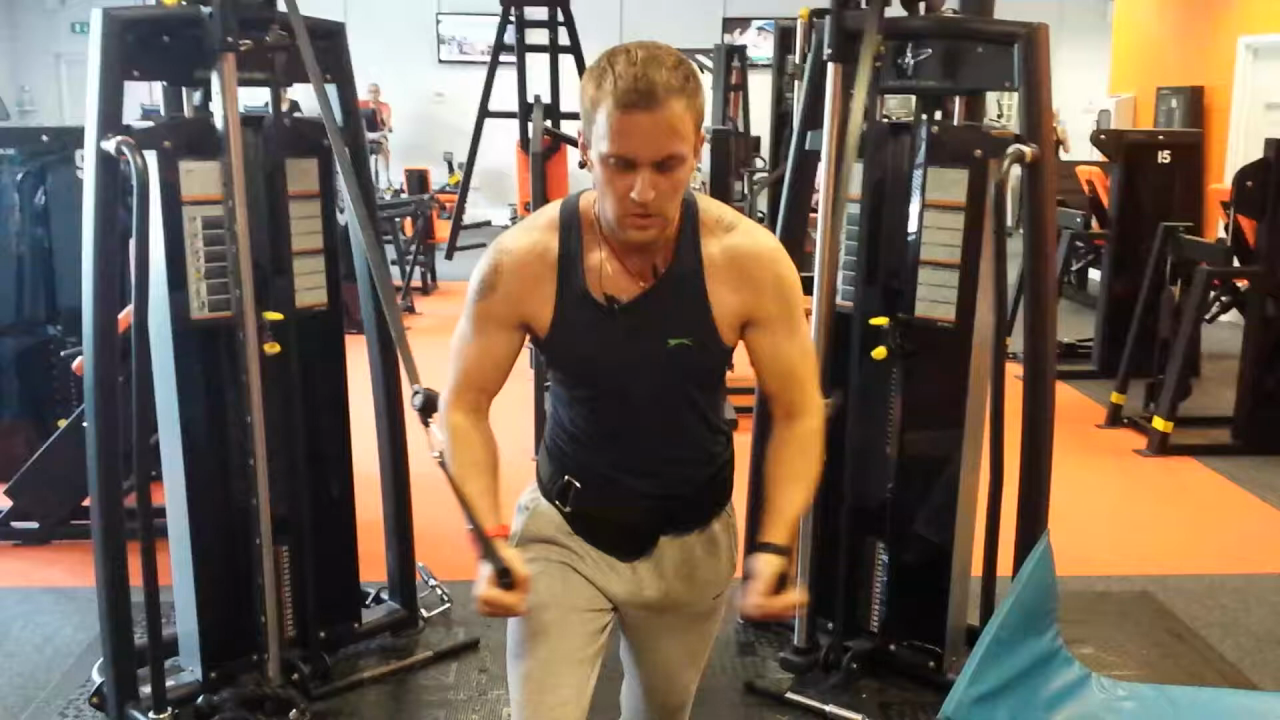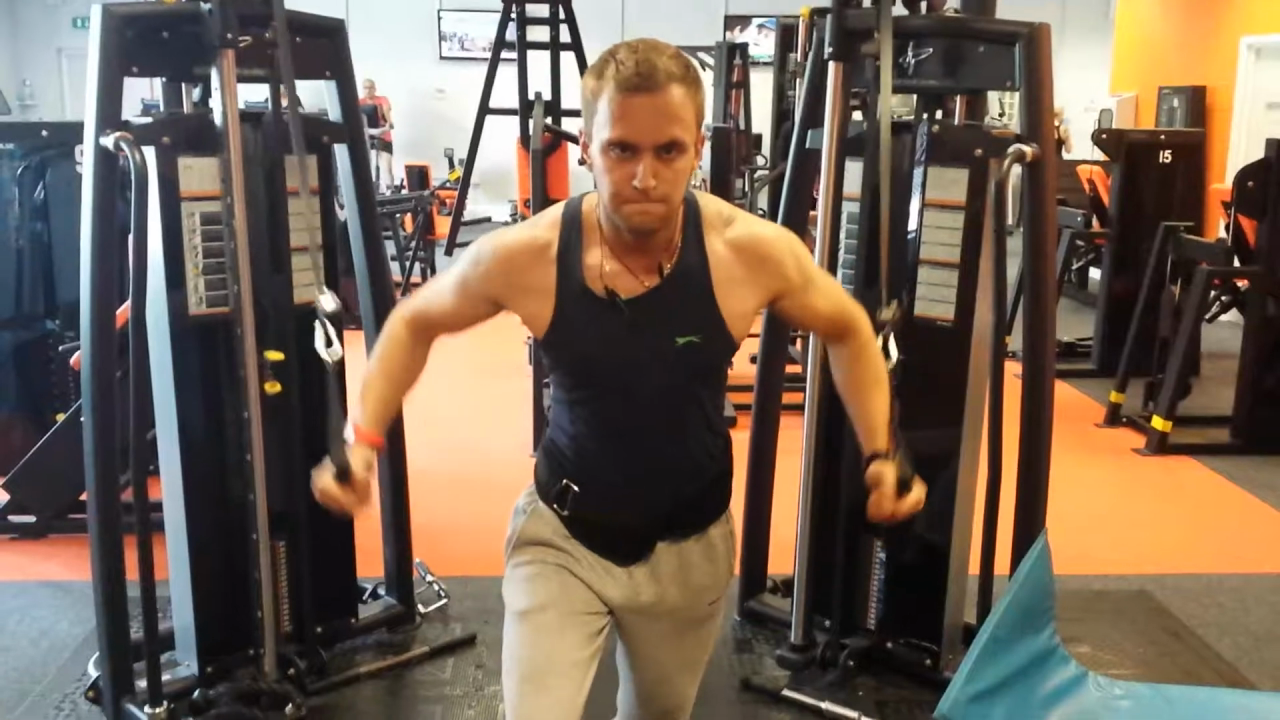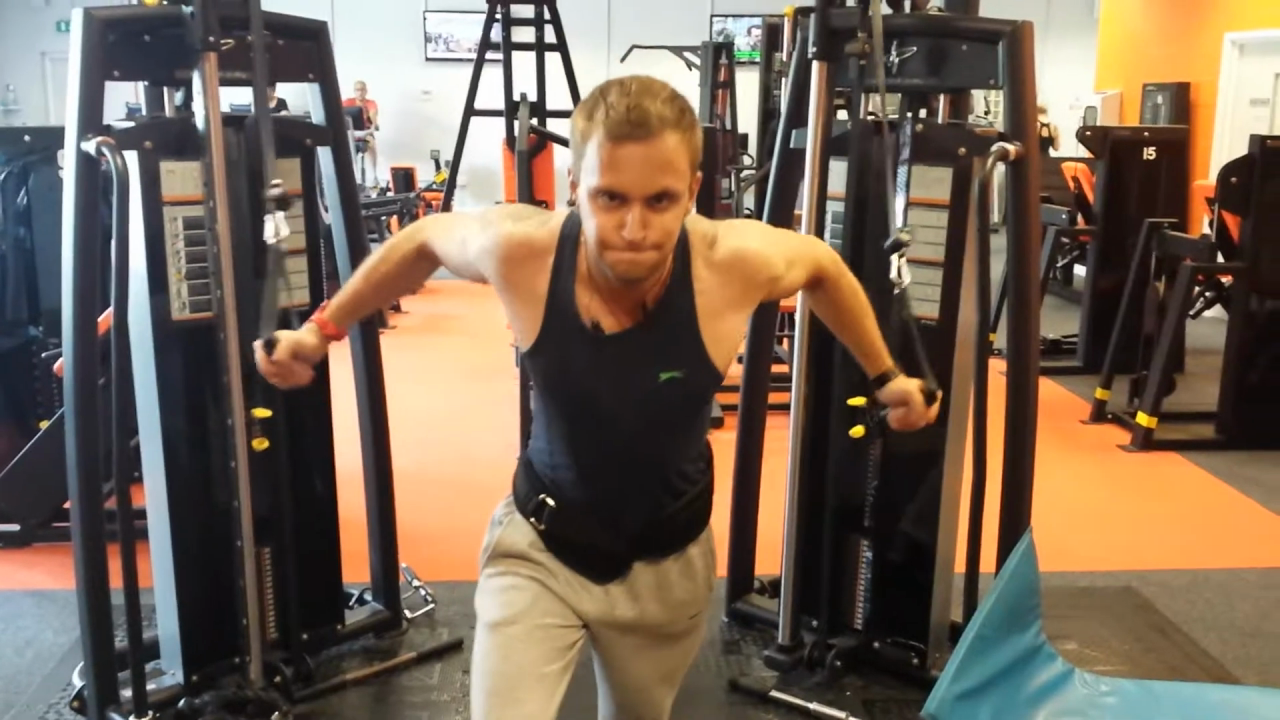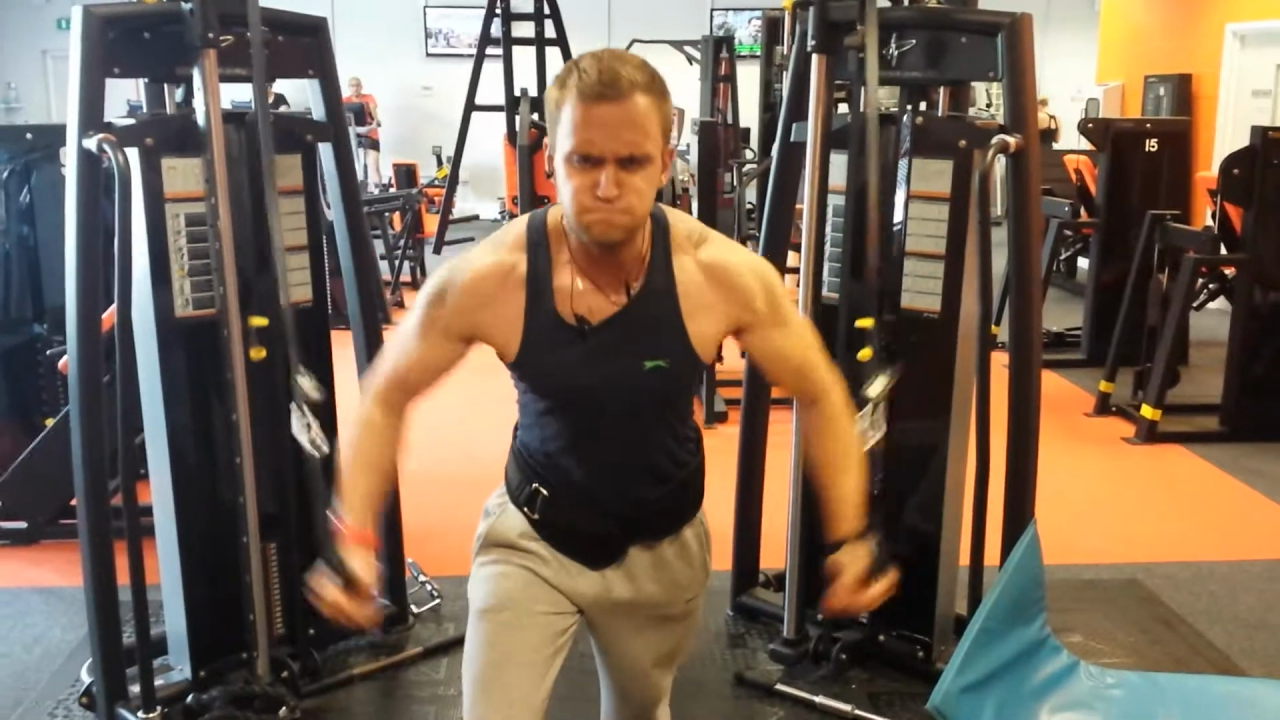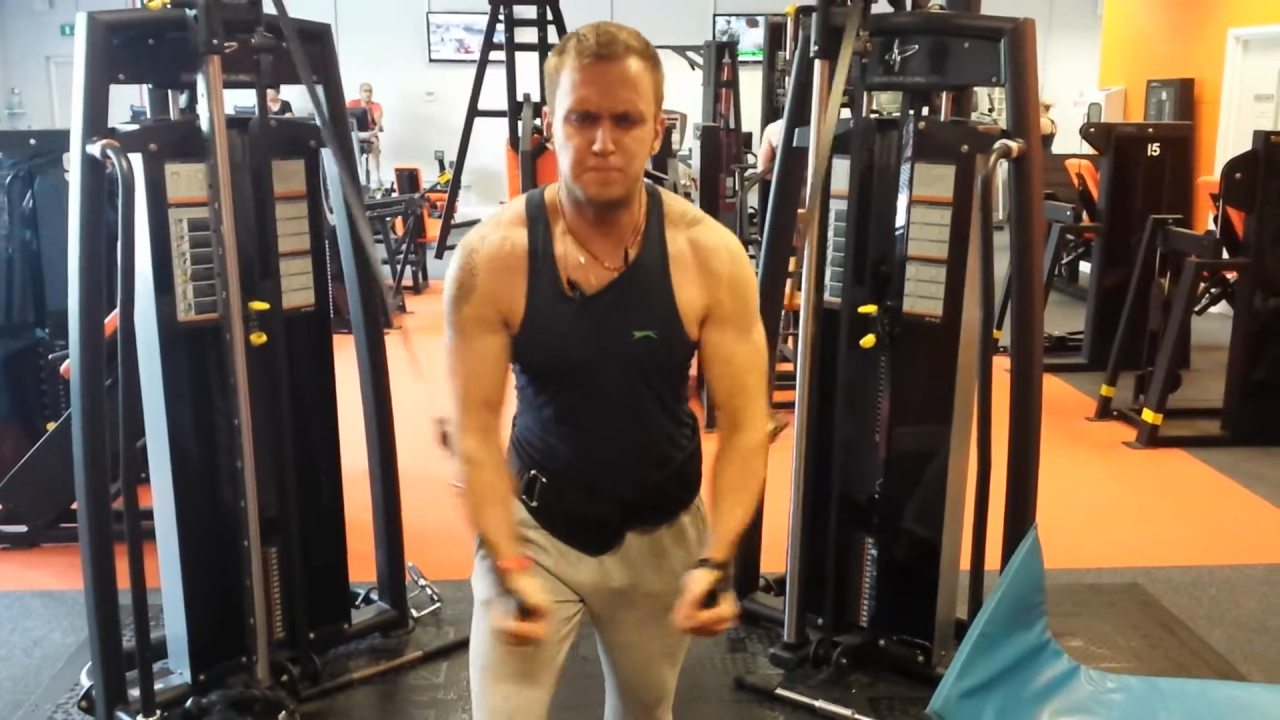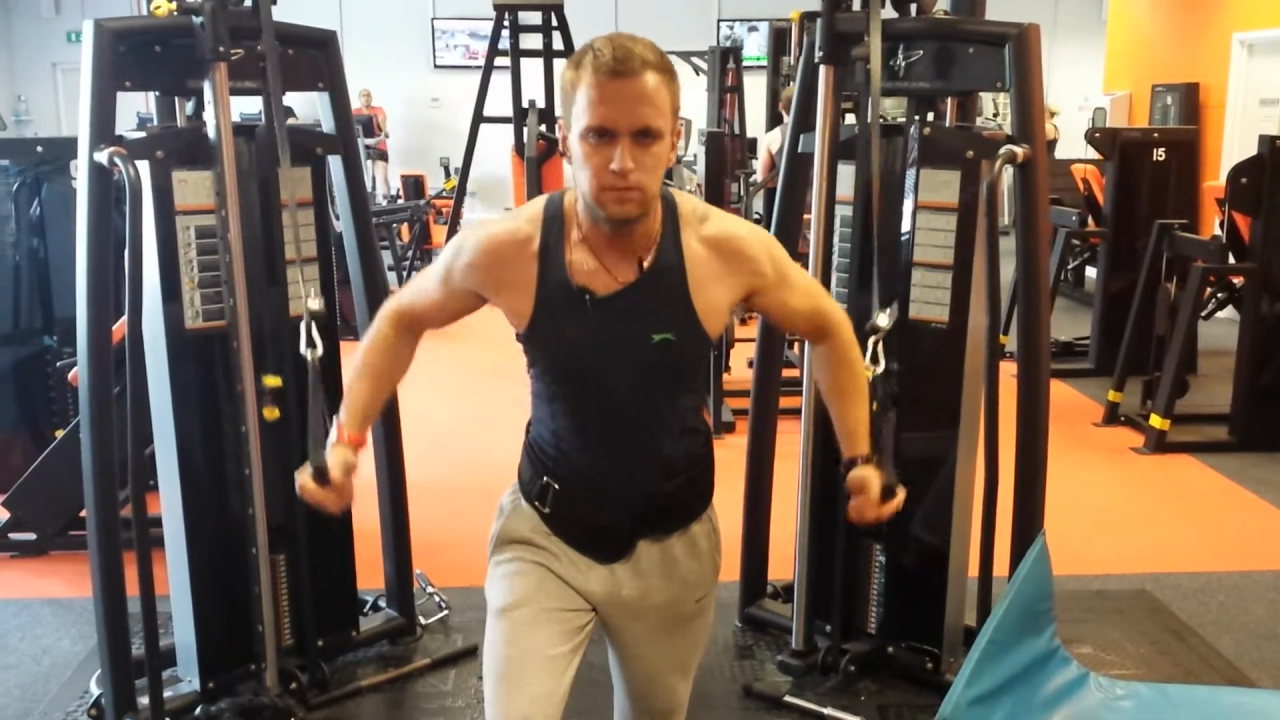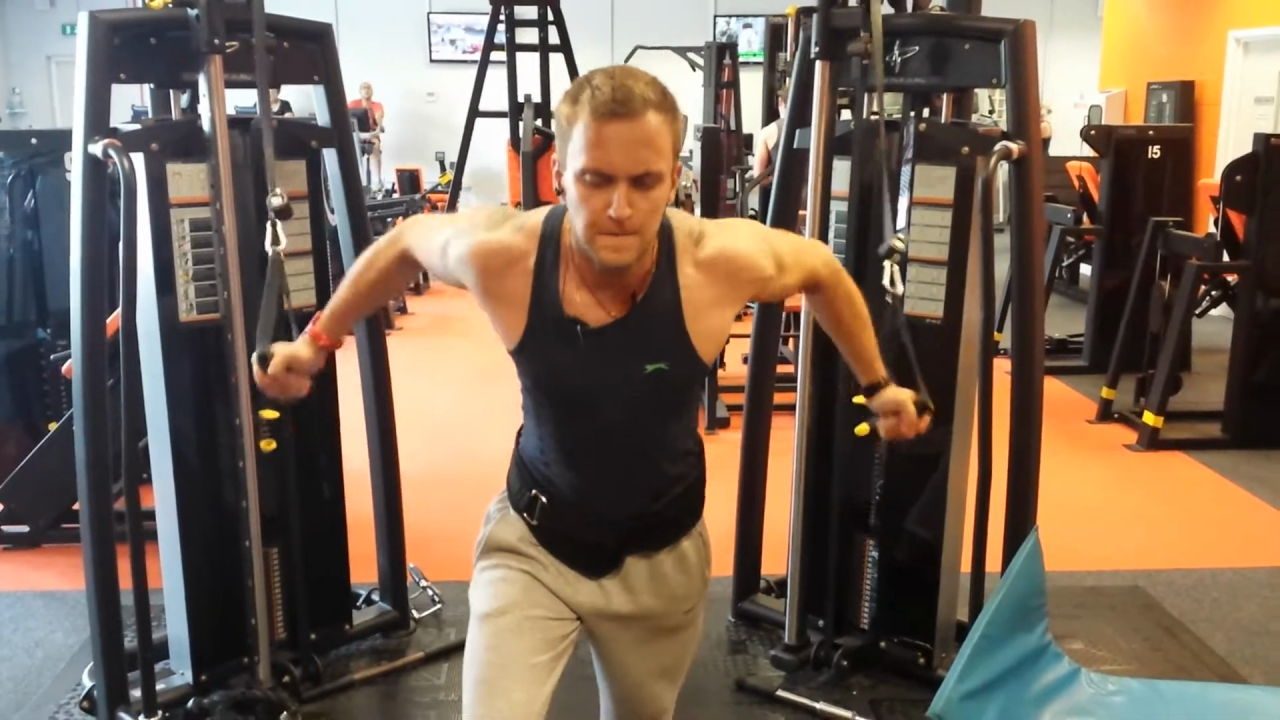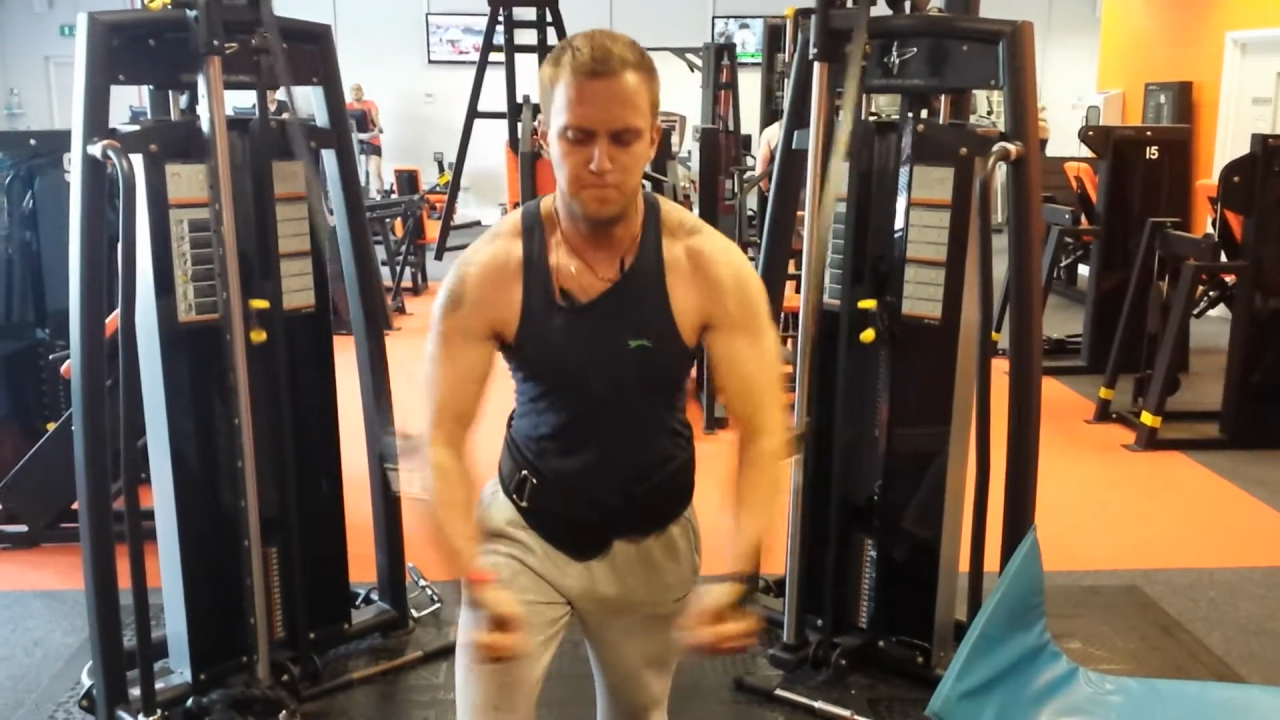
dt=0.4s
person 1, frame 1
left shoulder: (749, 259)
right shoulder: (522, 260)
left elbow: (798, 412)
right elbow: (465, 406)
left wrist: (775, 548)
right wrist: (489, 541)
left hip: (692, 537)
right hip: (565, 529)
person 1, frame 2
left shoulder: (752, 250)
right shoulder: (526, 254)
left elbow: (847, 331)
right elbow: (417, 321)
left wrist: (880, 453)
right wrist: (364, 445)
left hip: (689, 541)
right hip: (562, 534)
person 1, frame 3
left shoulder: (739, 262)
right shoulder: (518, 248)
left elbow: (821, 264)
right elbow: (427, 236)
left wrist: (886, 375)
right wrist: (322, 330)
left hip: (669, 559)
right hip: (538, 549)
person 1, frame 4
left shoulder: (725, 275)
right shoulder: (485, 277)
left elbow: (818, 394)
right elbow: (385, 394)
left wrist: (850, 538)
right wrist: (355, 541)
left hip: (662, 543)
right hip: (533, 533)
person 1, frame 5
left shoulder: (709, 255)
right shoulder: (492, 256)
left elbow: (745, 426)
right elbow: (474, 432)
left wrist: (714, 565)
right wrist: (510, 571)
left hip: (660, 529)
right hip: (534, 523)
person 1, frame 6
left shoulder: (728, 248)
right shoulder: (505, 248)
left elbow: (826, 329)
right elbow: (405, 317)
left wrist: (857, 456)
right wrist: (349, 437)
left hip: (672, 539)
right hip: (545, 532)
person 1, frame 7
left shoulder: (724, 260)
right shoulder: (500, 252)
left elbow: (820, 268)
right elbow: (407, 241)
left wrist: (877, 385)
right wrist: (316, 343)
left hip: (661, 552)
right hip: (532, 542)
person 1, frame 8
left shoulder: (711, 265)
right shoulder: (487, 270)
left elbow: (763, 431)
right elbow: (444, 443)
left wrist: (733, 578)
right wrist: (483, 584)
left hip: (651, 535)
right hip: (523, 525)
